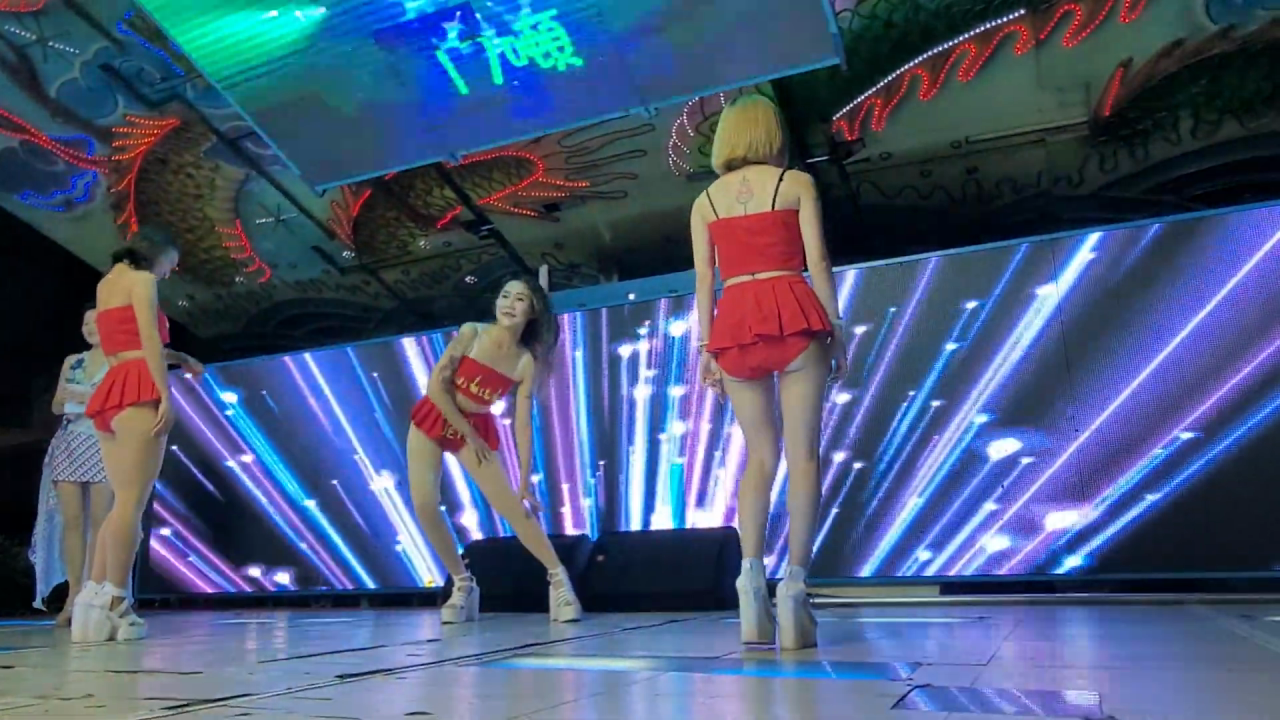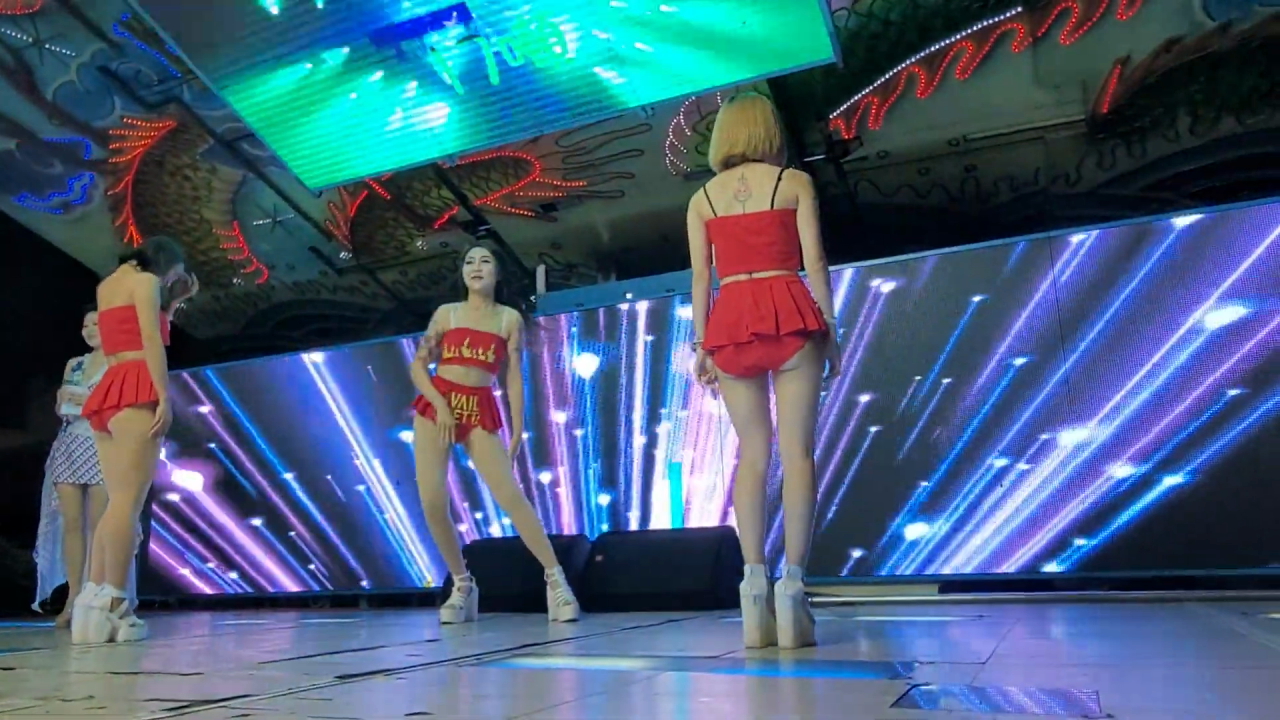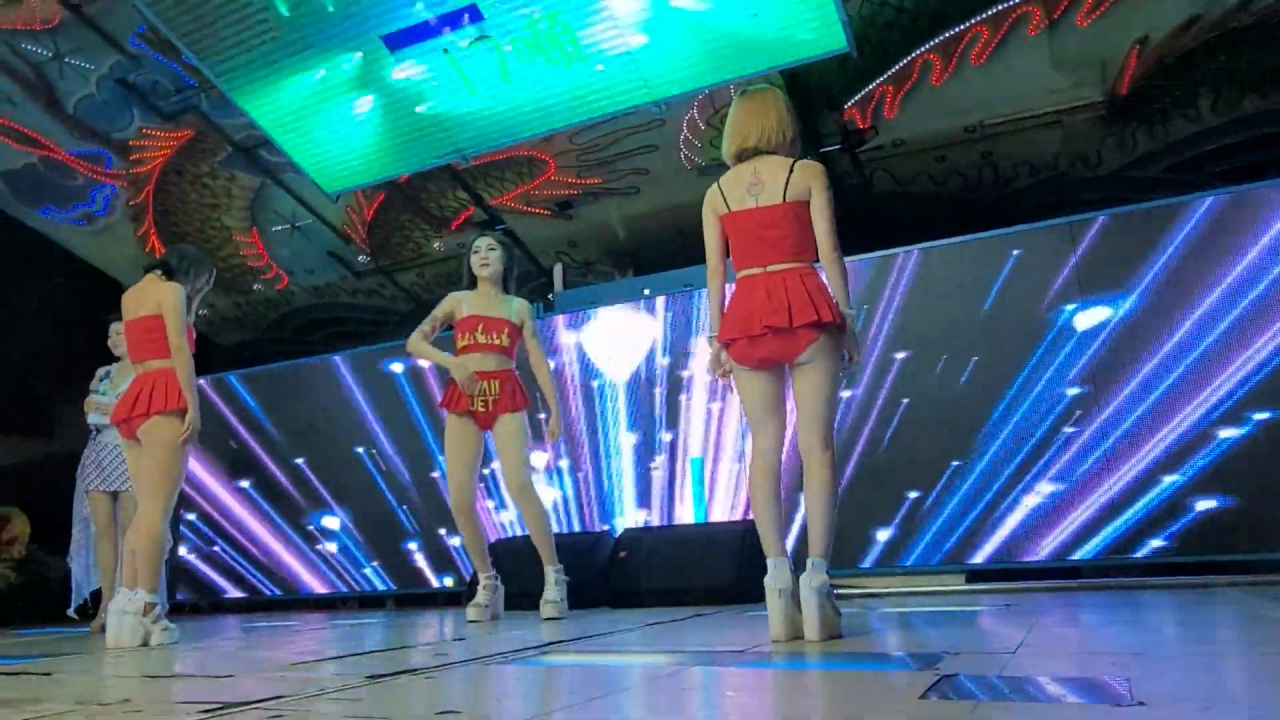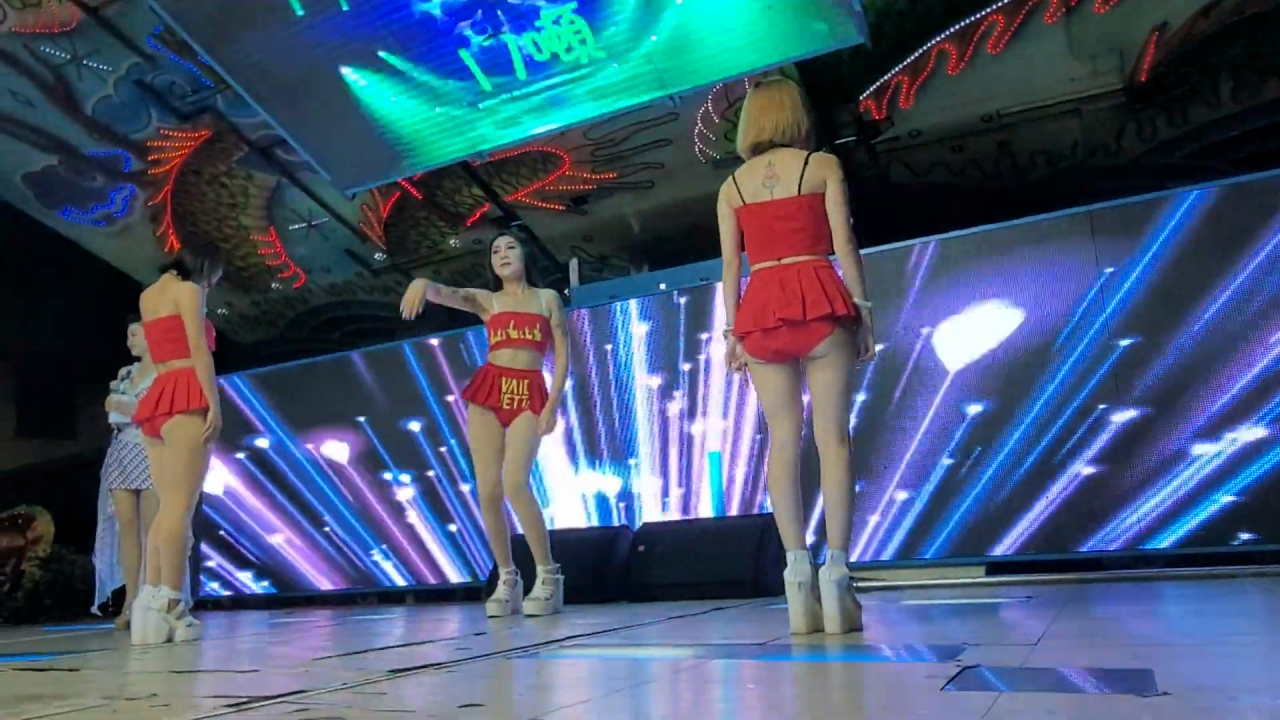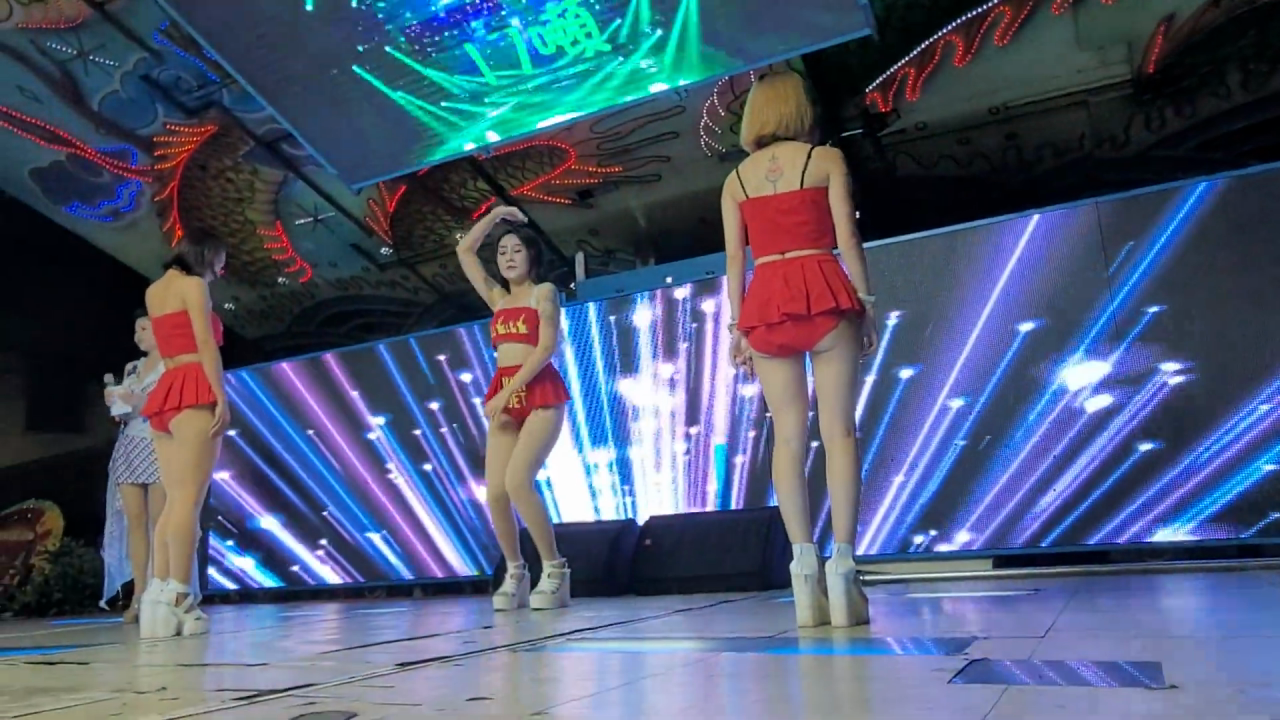
dt=0.3s
person 1, frame 1
left shoulder: (705, 200)
right shoulder: (797, 183)
left elbow: (704, 279)
right elbow: (818, 261)
left wrist: (706, 345)
right wrist: (834, 328)
left hip: (735, 325)
right hip: (793, 316)
left knee: (760, 455)
right knee: (801, 453)
left ankle: (751, 573)
right ankle: (793, 587)
person 1, frame 2
left shoulder: (703, 197)
right shoulder: (796, 182)
left elbow: (700, 276)
right elbow: (815, 261)
left wrist: (701, 343)
right wrist: (830, 327)
left hip: (730, 323)
right hip: (788, 315)
left knee: (752, 455)
right knee: (797, 452)
left ankle: (755, 584)
right ankle: (790, 583)
person 1, frame 3
left shoulder: (717, 192)
right shoulder: (809, 173)
left elbow: (715, 271)
right elbow: (829, 251)
left wrist: (716, 337)
right wrist: (847, 318)
left hip: (746, 316)
right hip: (803, 309)
left knee: (765, 449)
right knee: (816, 444)
left ankle: (778, 579)
right ankle: (816, 577)
person 1, frame 4
left shoulder: (731, 185)
right shoulder: (823, 165)
left elbow: (730, 264)
right elbow: (844, 244)
left wrist: (732, 331)
right wrist: (863, 311)
left hip: (761, 309)
right hip: (817, 299)
left knee: (783, 441)
right knee: (832, 437)
left ankle: (798, 571)
right ankle: (835, 570)
person 1, frame 5
left shoulder: (736, 179)
right shoulder: (827, 159)
left elbow: (734, 258)
right elbow: (847, 238)
left wrist: (737, 325)
right wrist: (866, 304)
left hip: (765, 304)
right hip: (822, 294)
left knee: (789, 435)
right knee: (838, 430)
left ankle: (805, 566)
right ankle: (842, 563)
person 2, frame 1
left shoulder: (108, 282)
right shoulder: (141, 279)
right elbow: (149, 341)
left wrist: (178, 357)
right wrist: (165, 394)
left hip: (111, 393)
right hip: (138, 392)
left knee: (123, 502)
right knee: (131, 501)
left ankle: (94, 599)
right ankle: (112, 603)
person 2, frame 2
left shoulder: (108, 284)
right shoulder: (145, 280)
right elbow: (152, 341)
left wrist: (173, 300)
right wrist: (164, 396)
left hip: (107, 394)
right hip: (136, 392)
left knee: (117, 503)
right knee: (128, 502)
left ankle: (93, 600)
right ankle: (112, 605)
person 2, frame 3
left shoulder: (131, 295)
right shoulder: (171, 289)
right elbow: (180, 349)
left wrist: (194, 301)
right wrist: (192, 404)
left hip: (136, 401)
right hip: (163, 399)
left knee: (146, 509)
right knee: (158, 508)
left ankle: (127, 606)
right ankle: (146, 609)
person 2, frame 4
left shoulder: (149, 294)
right shoulder: (187, 290)
right elbow: (199, 349)
right wrist: (214, 403)
left hip: (157, 401)
right hip: (185, 399)
left knee: (167, 507)
right knee: (180, 506)
left ankle: (151, 601)
right ankle: (169, 606)
person 2, frame 5
left shoulder: (155, 290)
right shoulder: (193, 285)
right elbow: (205, 343)
right wrist: (221, 397)
left hip: (165, 396)
right hip: (193, 393)
left knee: (175, 501)
right knee: (188, 499)
left ankle: (159, 595)
right ankle: (177, 599)
person 3, frame 1
left shoulder: (527, 363)
right shoulder: (471, 333)
left elbow: (523, 424)
right elbow: (435, 386)
left wrist: (526, 477)
right wrist: (467, 432)
left hip: (475, 429)
right hip: (432, 420)
left knee: (511, 504)
right knee: (424, 504)
left ankle: (558, 579)
right ankle: (462, 585)
person 3, frame 2
left shoulder: (510, 319)
right shoulder: (445, 313)
left elbow: (514, 377)
right elbow: (418, 363)
left wrist: (517, 432)
right wrist: (439, 403)
left hip: (480, 412)
right hip: (435, 409)
left knee: (510, 496)
right knee: (432, 500)
left ankle: (555, 578)
right ankle: (462, 585)
person 3, frame 3
left shoulder: (519, 307)
right shoulder: (457, 300)
left elbow: (538, 359)
right elbow: (415, 341)
left wrist: (554, 409)
right wrist: (451, 362)
left hip: (507, 398)
right hip: (461, 400)
left knee: (520, 484)
right knee: (460, 496)
left ankle: (553, 576)
right ankle: (487, 583)
person 3, frame 4
left shoulder: (546, 298)
right shoulder: (484, 299)
left elbow: (562, 353)
right elbow: (441, 292)
left wrist: (554, 401)
right wrist: (421, 285)
left hip: (531, 395)
right hip: (487, 394)
left knee: (514, 483)
right knee: (487, 490)
left ankle: (548, 577)
right ankle: (507, 578)
person 3, frame 5
left shoulder: (545, 292)
right shoulder: (498, 298)
left elbow: (547, 346)
right elbow: (464, 251)
left wrist: (509, 391)
right wrist: (494, 217)
left hip: (542, 394)
right hip: (504, 398)
left knee: (517, 481)
right knee: (495, 492)
left ankle: (555, 571)
right ankle: (516, 573)
person 4, frame 1
right shoulder: (72, 362)
right elbow: (56, 407)
left wrist: (93, 398)
right wrist: (64, 397)
left hip: (104, 445)
right hip: (69, 445)
left knee: (99, 521)
right knee: (71, 520)
right ankle: (73, 596)
person 4, frame 2
right shoulder: (73, 364)
right wrist: (61, 400)
left hip: (101, 447)
right hip: (69, 448)
left knee: (98, 524)
right knee: (70, 522)
right ankle: (73, 598)
person 4, frame 3
right shoulder: (102, 374)
right wrist: (90, 409)
right hip: (99, 455)
left knee: (129, 530)
right knee: (102, 529)
right ankle: (106, 603)
person 4, frame 4
right shoulder: (124, 373)
left wrist: (138, 410)
right wrist: (112, 408)
left hip: (151, 452)
right hip: (121, 454)
left knee: (151, 527)
right knee: (125, 526)
right ankle: (130, 600)
person 4, frame 5
right shoulder: (131, 368)
left wrist: (142, 401)
right wrist: (114, 402)
left hip: (158, 446)
right hip: (129, 448)
left knee: (159, 521)
right knee: (134, 520)
right ankle: (139, 594)
